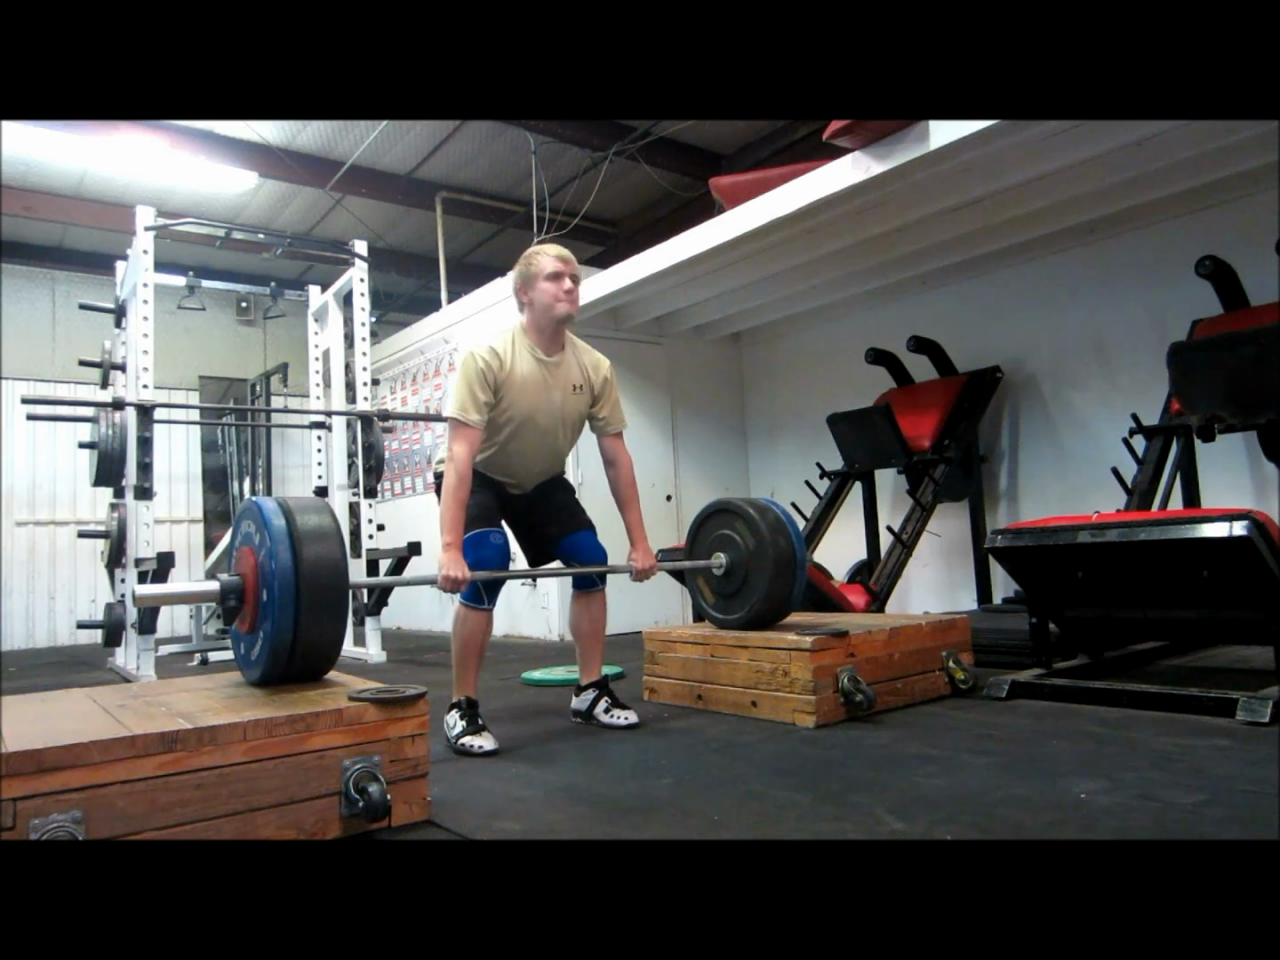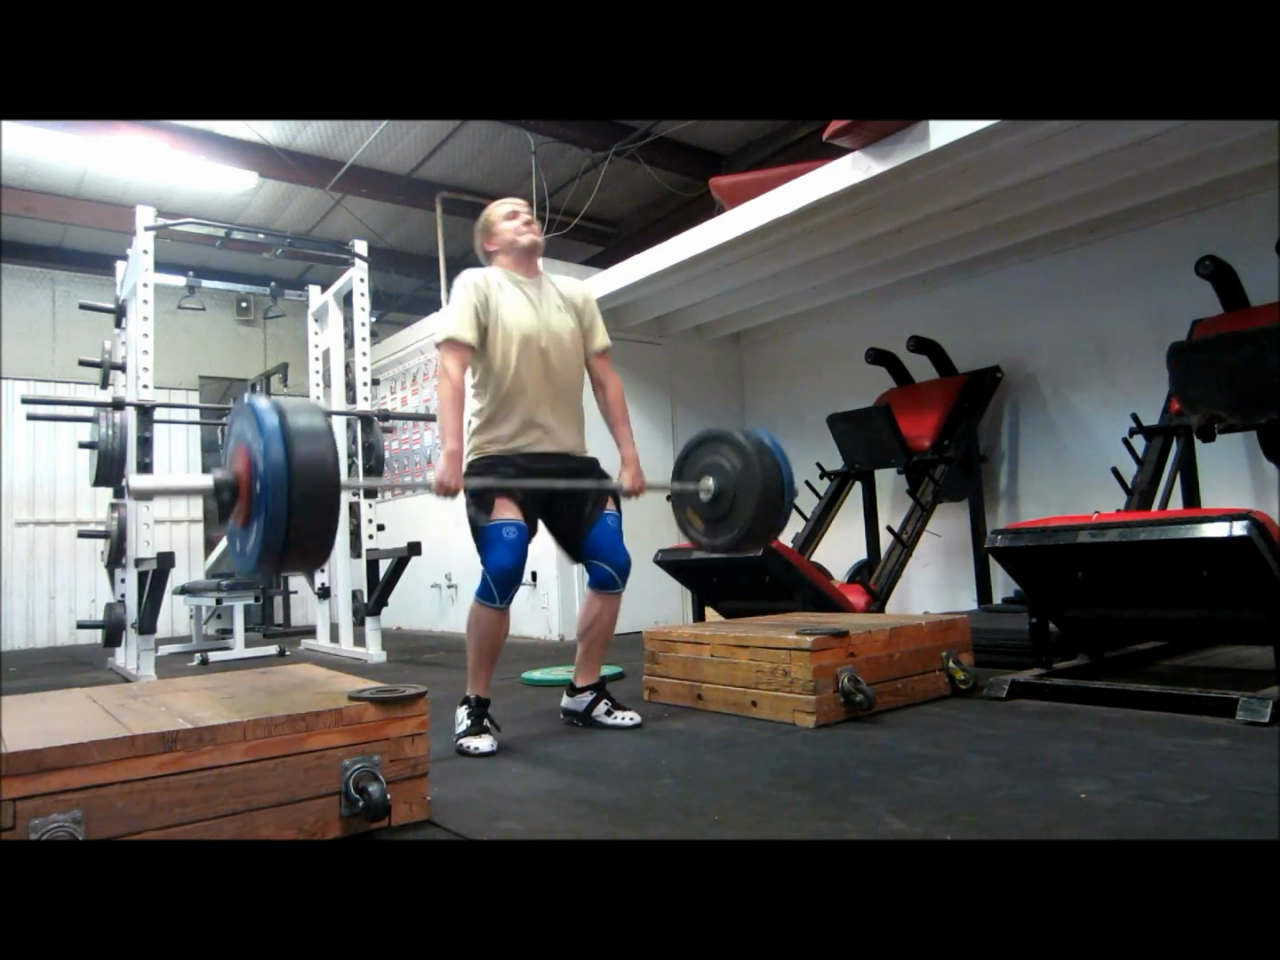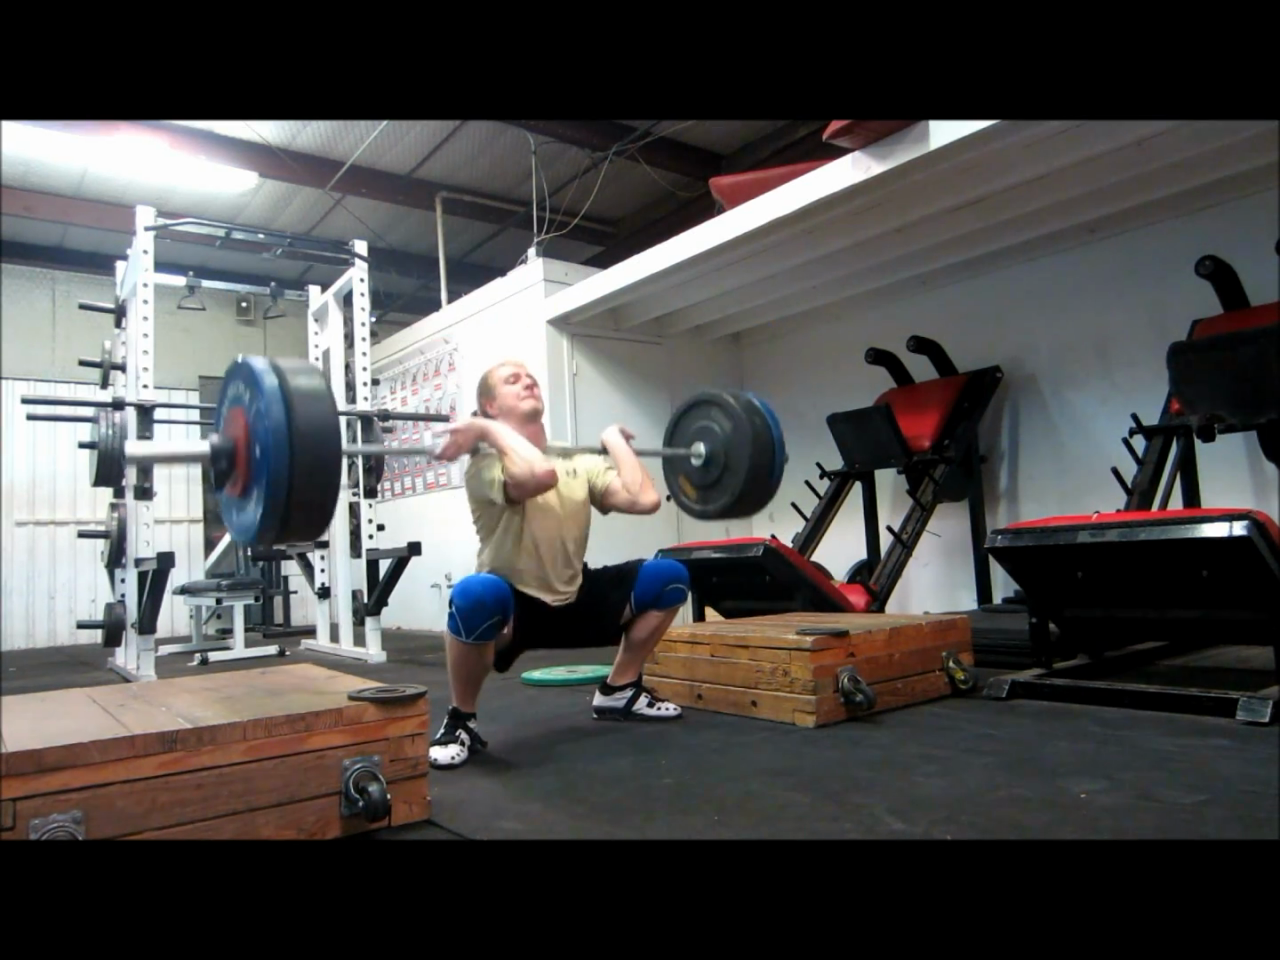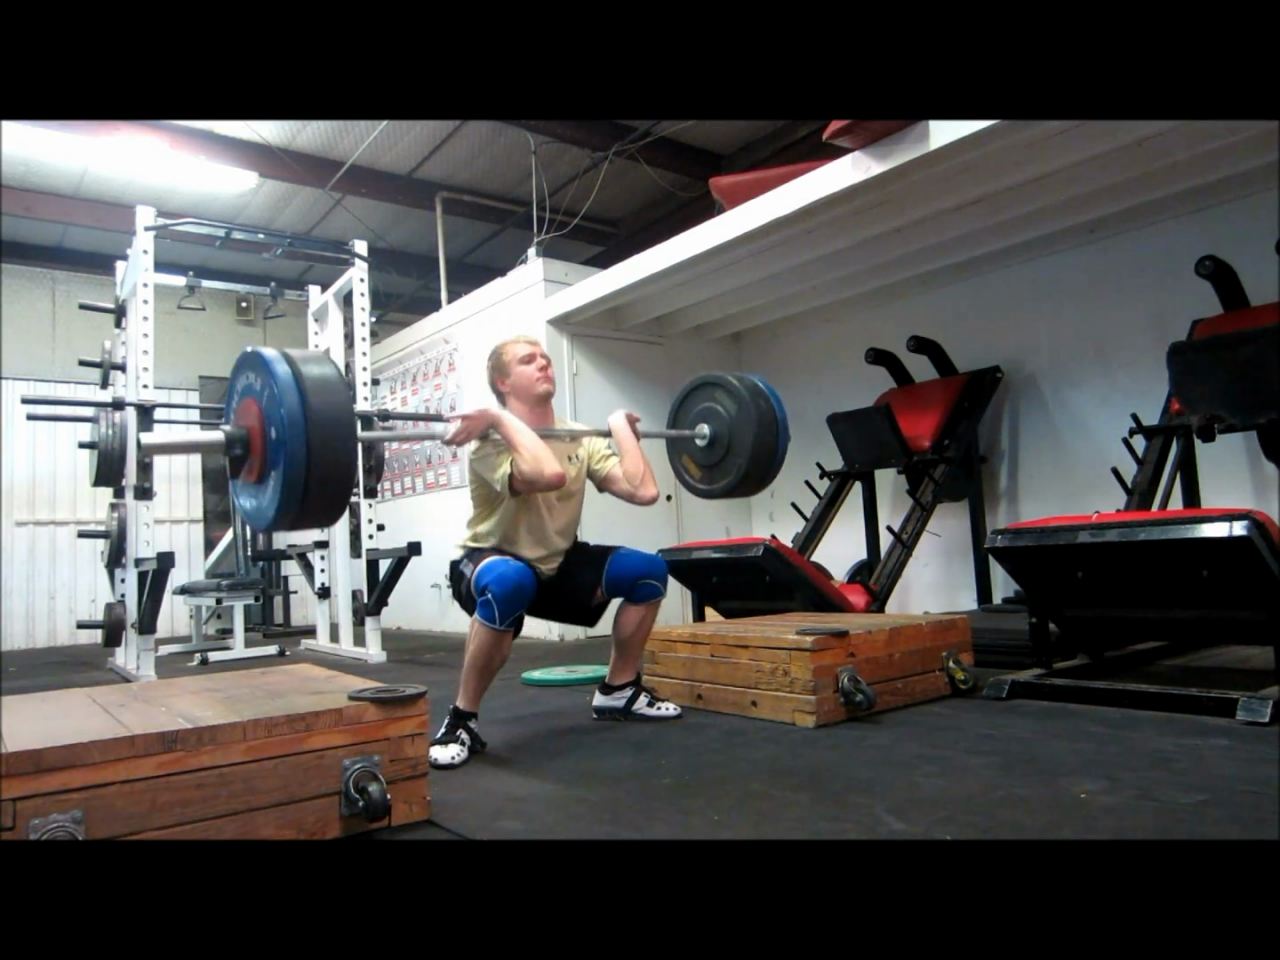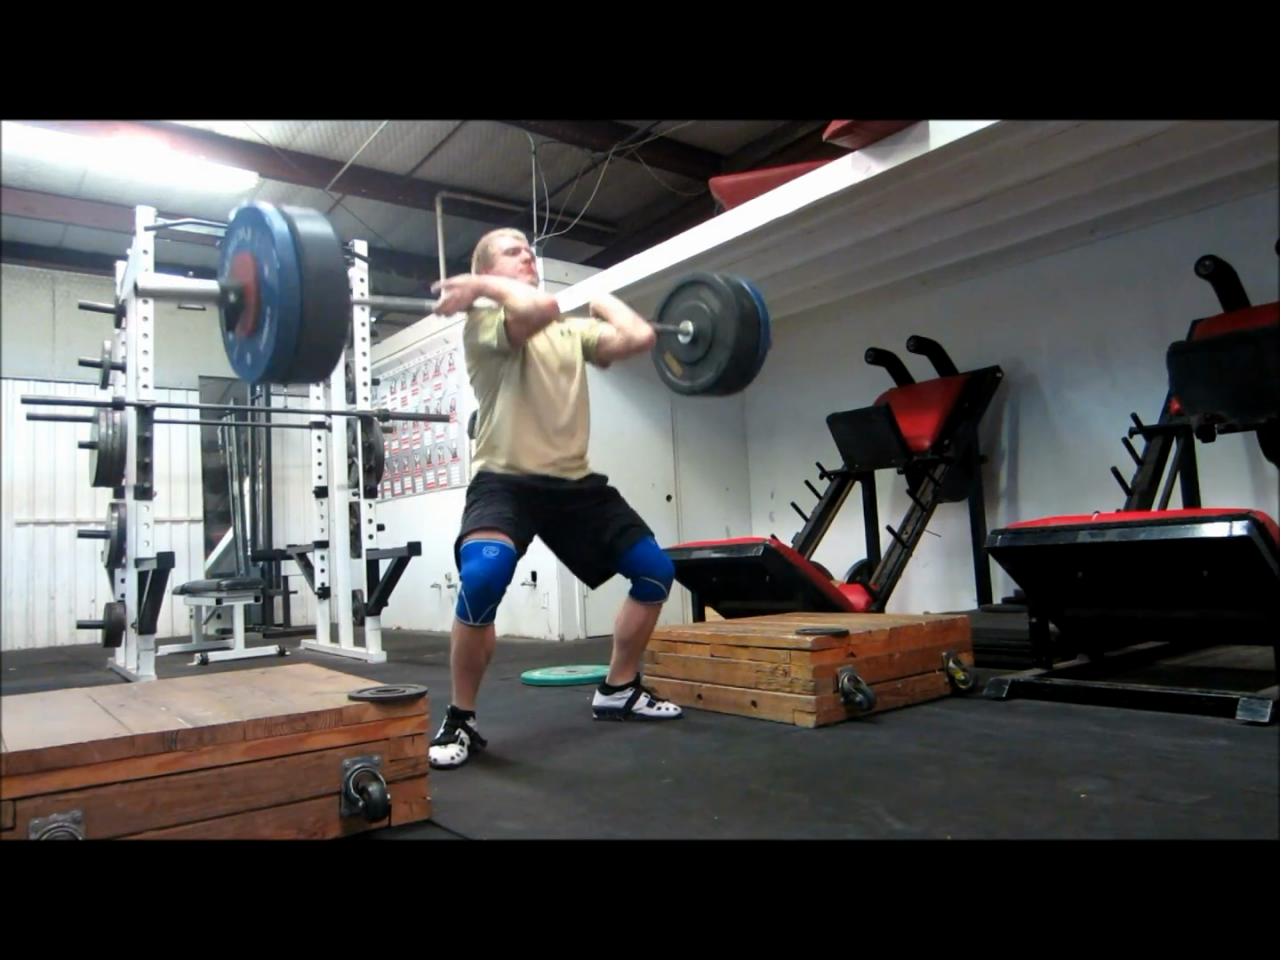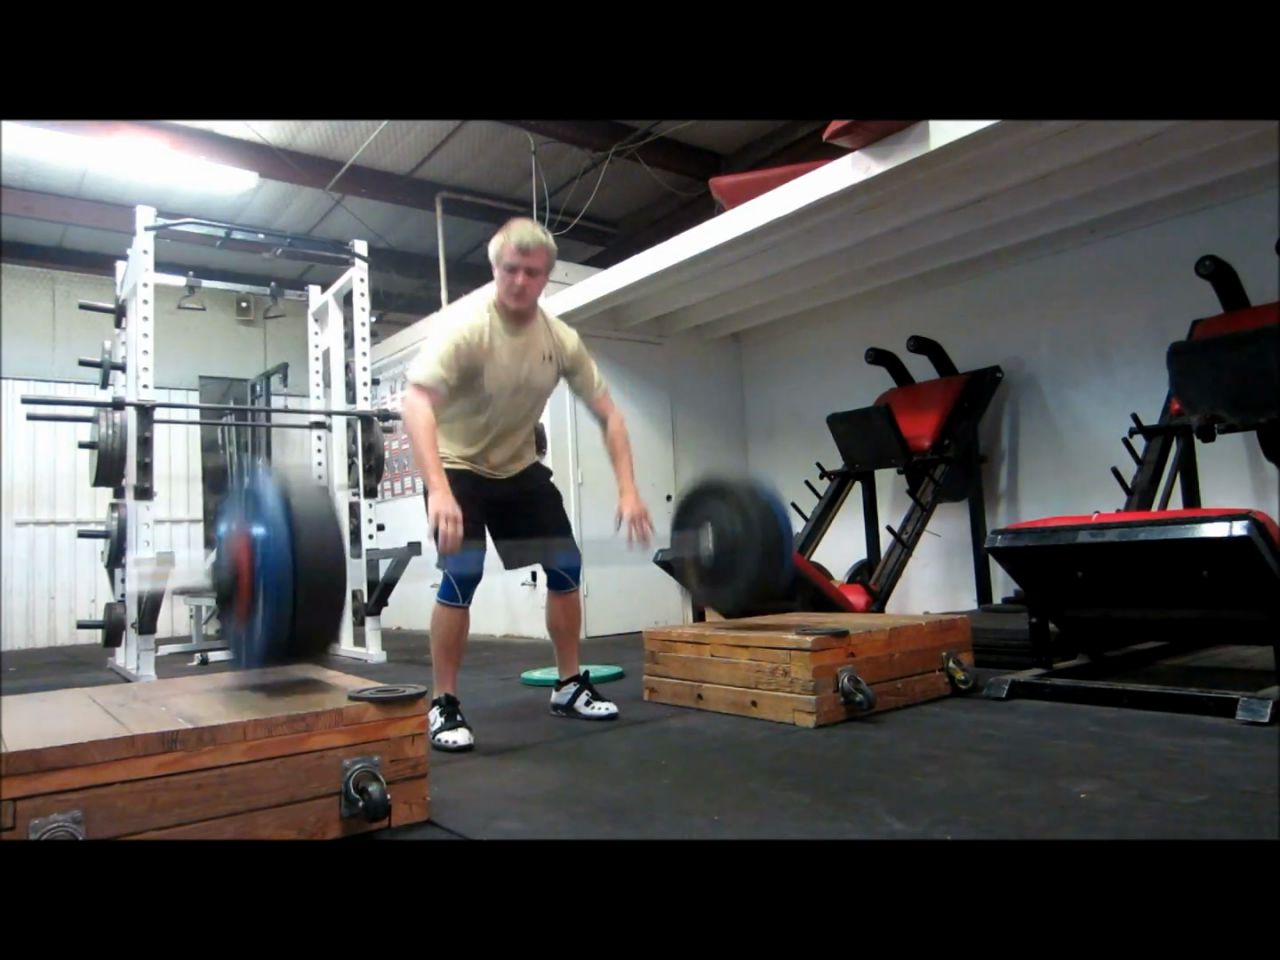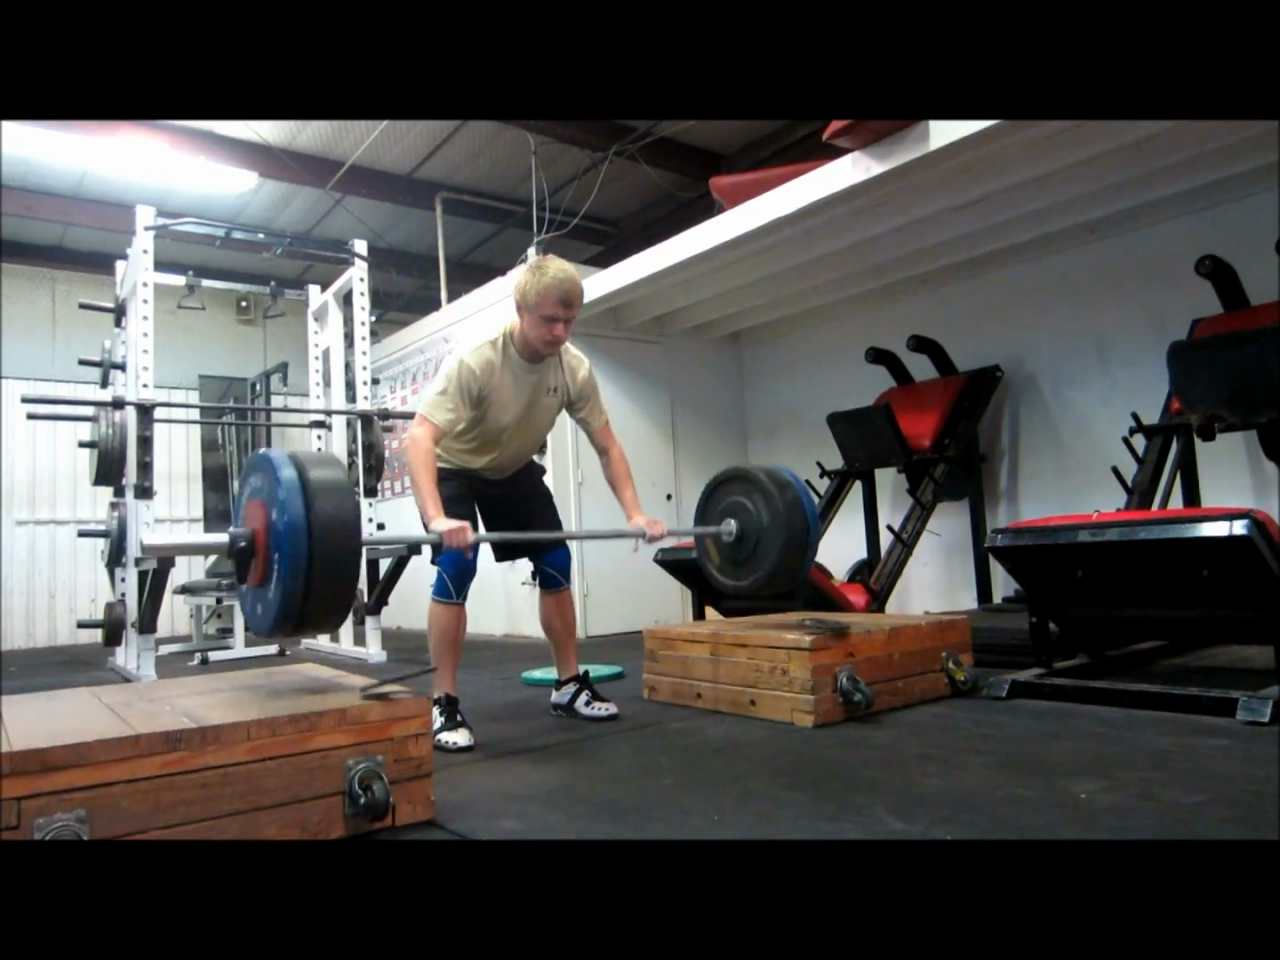
dt=0.7s
person 1, frame 1
left shoulder: (594, 368)
right shoulder: (488, 358)
left elbow: (616, 456)
right elbow: (461, 454)
left wrist: (639, 542)
right wrist: (450, 548)
left hip: (540, 481)
right hip: (479, 477)
left knee: (590, 562)
right knee: (486, 567)
left ankle: (591, 692)
right ankle: (462, 709)
person 1, frame 2
left shoulder: (575, 294)
right shoulder: (476, 286)
left elbow: (604, 374)
right elbow: (453, 369)
left wrist: (629, 454)
right wrist: (451, 452)
left hip: (568, 453)
right hip: (502, 456)
left knee: (612, 563)
right knee: (504, 566)
left ankle: (584, 693)
right ankle: (474, 707)
person 1, frame 3
left shoulder: (581, 464)
right shoulder: (490, 460)
left elbow: (645, 499)
right elbow: (540, 474)
left wrist: (616, 440)
right wrist: (489, 431)
left hip: (570, 596)
right hip: (508, 593)
left knee: (670, 577)
right knee: (474, 597)
left ankle: (618, 690)
right ankle: (460, 722)
person 1, frame 4
left shoulder: (581, 439)
right shoulder: (495, 443)
left elbow: (644, 491)
right elbow: (548, 474)
left wrist: (621, 428)
right wrist: (500, 417)
left hip: (556, 563)
right hip: (492, 560)
left knee: (648, 571)
right knee: (511, 583)
left ankle: (619, 690)
right ankle: (461, 721)
person 1, frame 5
left shoulder: (574, 330)
right shoulder: (486, 322)
left elbow: (640, 337)
right elbow: (540, 307)
left wrist: (604, 303)
right wrist: (481, 287)
left hip: (574, 480)
right hip: (505, 481)
left knee: (655, 570)
right knee: (483, 578)
left ankle: (618, 689)
right ankle: (460, 721)
person 1, frame 6
left shoulder: (563, 338)
right shoulder: (464, 326)
left elbow: (606, 412)
right elbow: (418, 403)
left wrist: (628, 491)
right wrist: (438, 494)
left hip: (519, 469)
right hip: (460, 472)
left knee: (565, 567)
right knee: (462, 572)
left ankle: (570, 686)
right ankle: (444, 706)
person 1, frame 7
left shoulder: (575, 368)
right shoulder: (477, 360)
left elbow: (606, 445)
right elbow: (419, 436)
left wrist: (634, 512)
right wrist: (436, 517)
left hip: (515, 470)
right hip: (454, 467)
left knee: (556, 566)
right knee: (456, 571)
left ankle: (569, 685)
right ankle: (445, 706)
